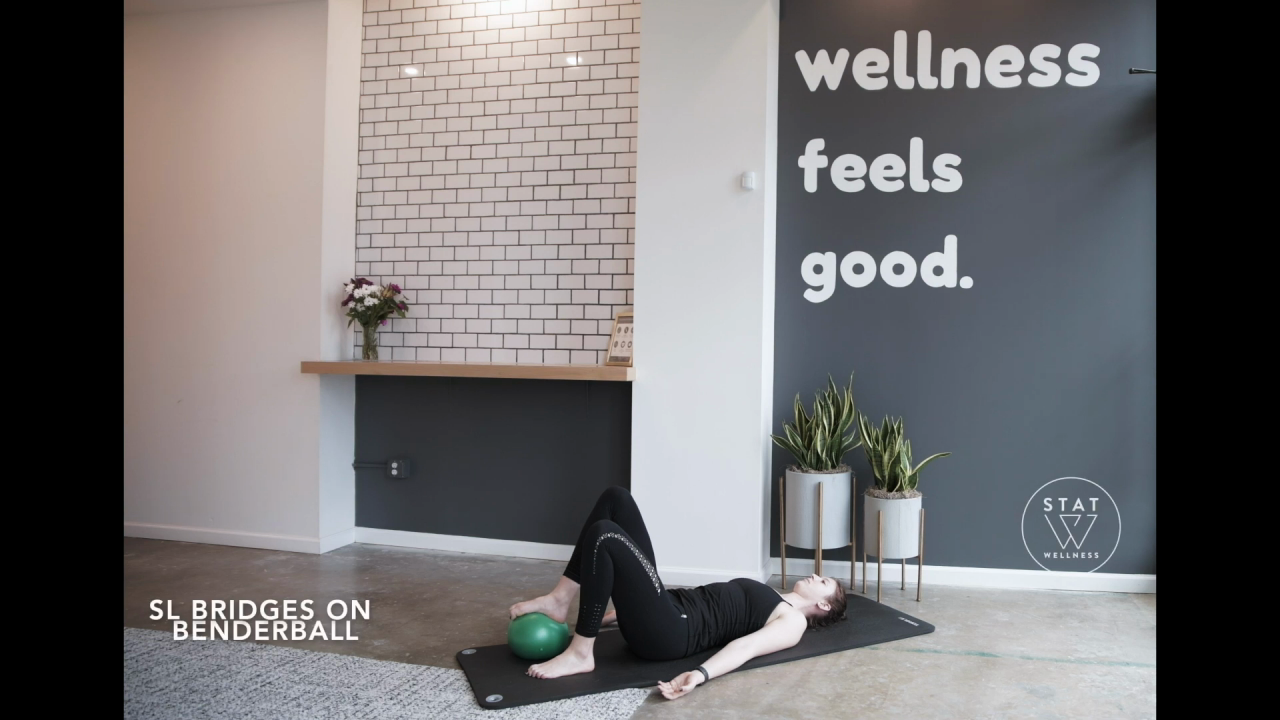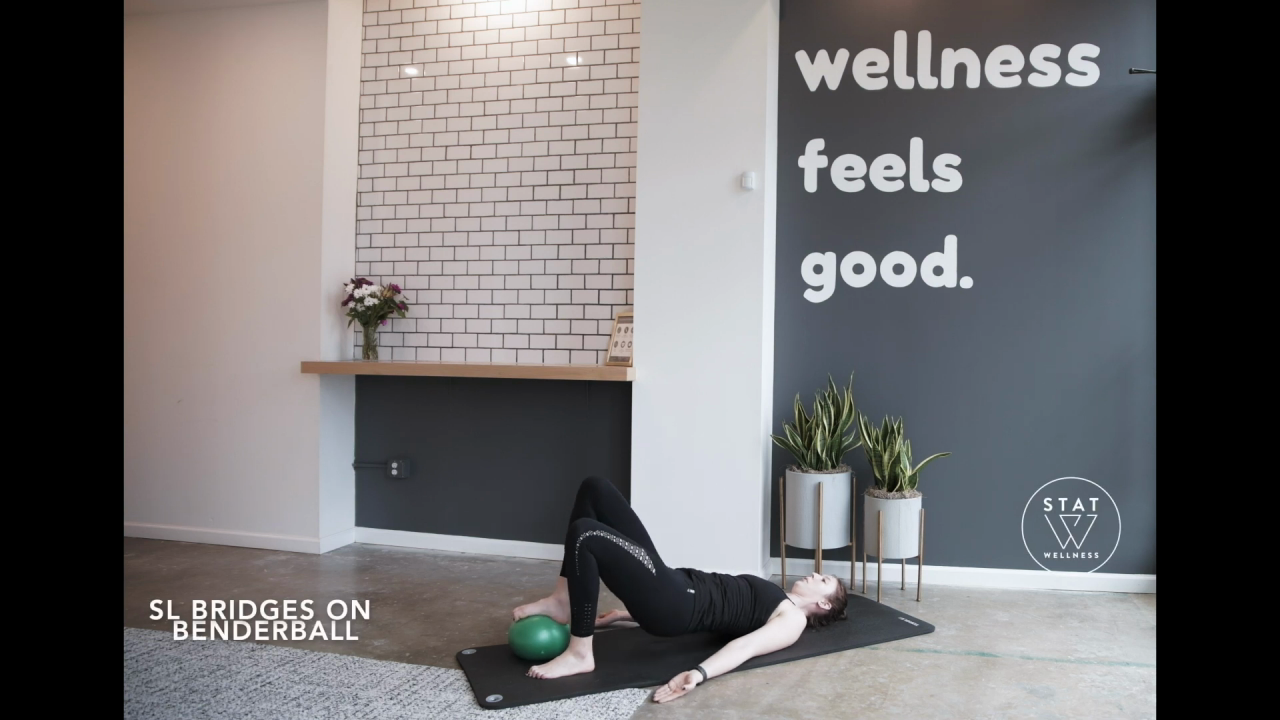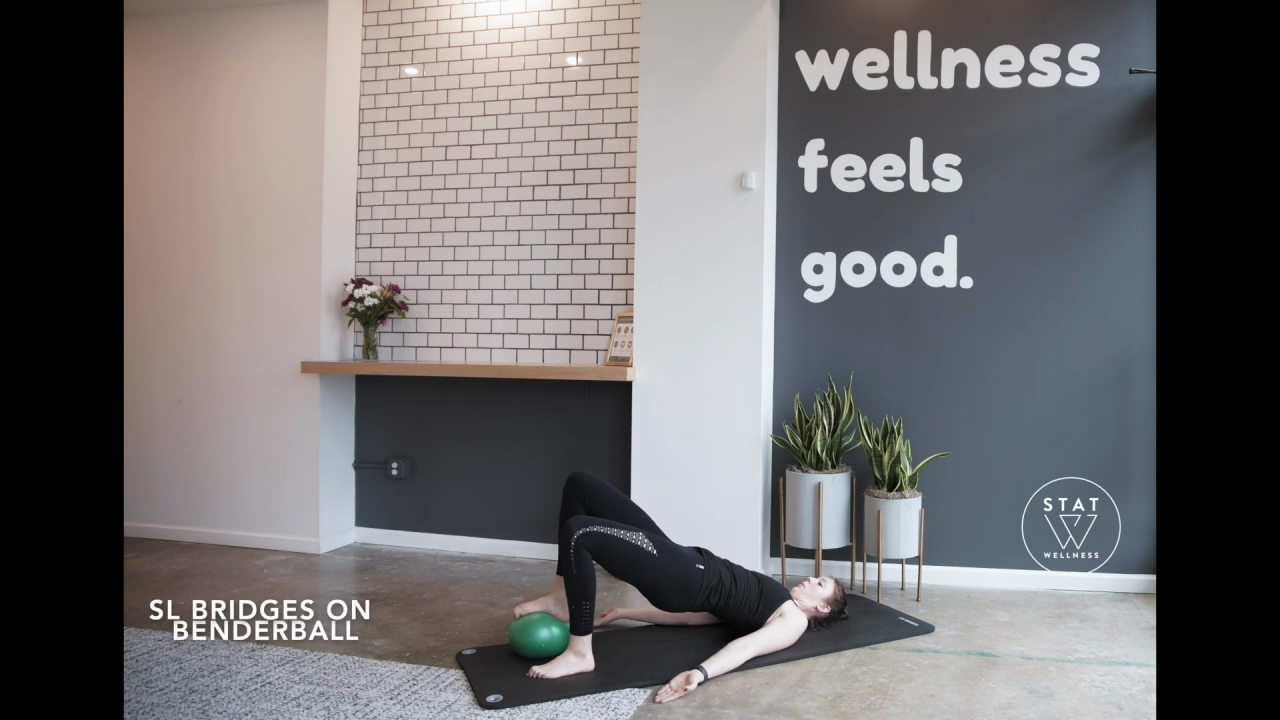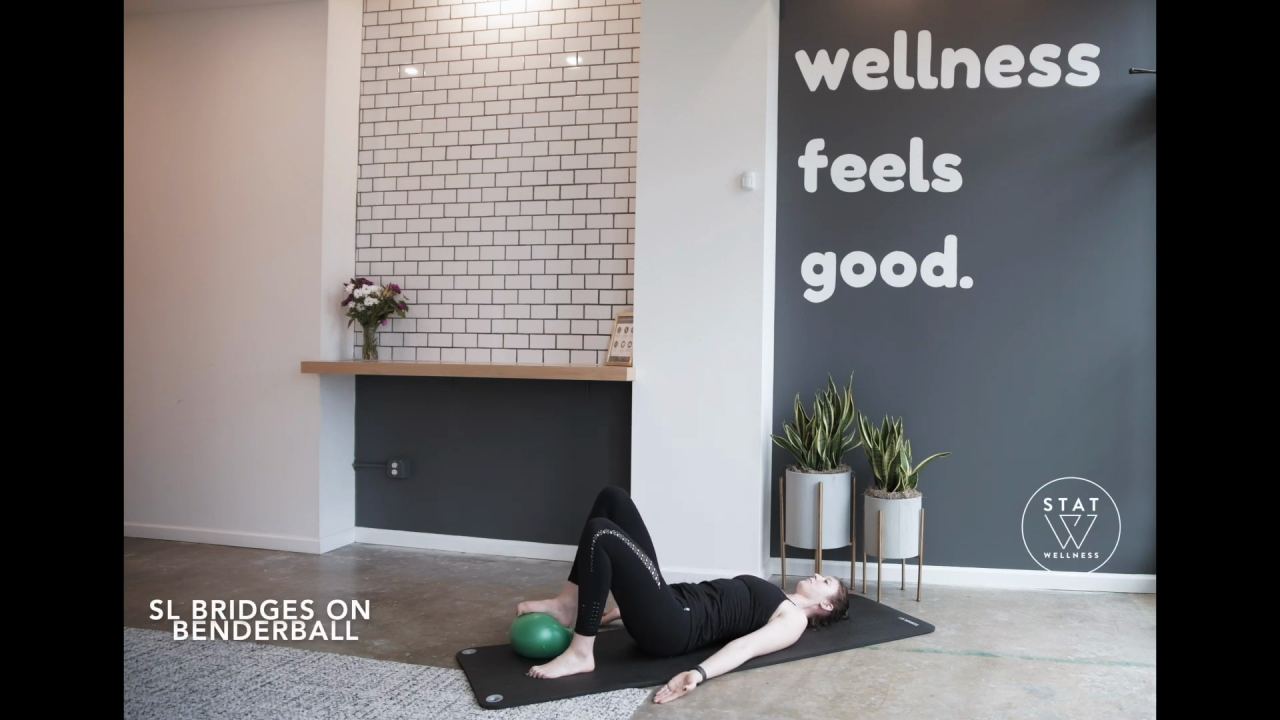
dt=1s
person 1, frame 1
left shoulder: (792, 622)
right shoulder: (767, 602)
left elbow: (746, 648)
left wrist: (699, 676)
right wrist: (619, 612)
left hip: (667, 633)
right hip: (664, 614)
left knee: (603, 536)
right knee: (616, 499)
left ankle: (579, 656)
right ankle: (558, 601)
person 1, frame 2
left shoulder: (793, 620)
right shoulder: (769, 602)
left elbow: (746, 646)
left wrist: (697, 674)
right wrist: (625, 612)
left hip: (674, 603)
right hip: (671, 590)
left knee: (584, 534)
right knee: (594, 489)
left ankle: (579, 655)
right ankle: (562, 602)
person 1, frame 3
left shoulder: (793, 620)
right shoulder: (772, 603)
left elbow: (747, 647)
left wrist: (699, 674)
right wrist: (620, 613)
left hip: (684, 578)
right hip: (678, 565)
left knee: (577, 532)
right knee: (580, 485)
left ankle: (579, 654)
right ankle: (561, 599)
person 1, frame 4
left shoulder: (793, 620)
right shoulder: (771, 603)
left elbow: (746, 647)
left wrist: (697, 674)
right wrist: (621, 609)
left hip: (670, 627)
right hip: (671, 604)
left knee: (599, 533)
right knee: (613, 499)
left ankle: (579, 655)
right ankle: (567, 605)
